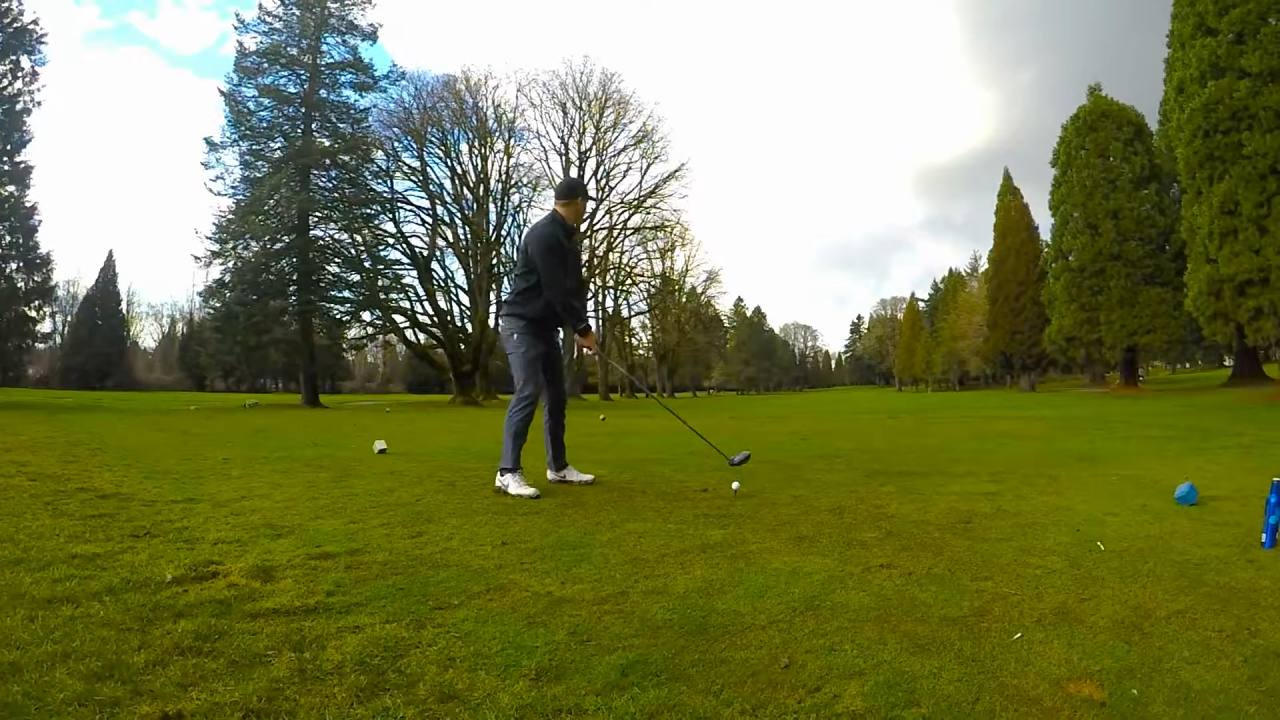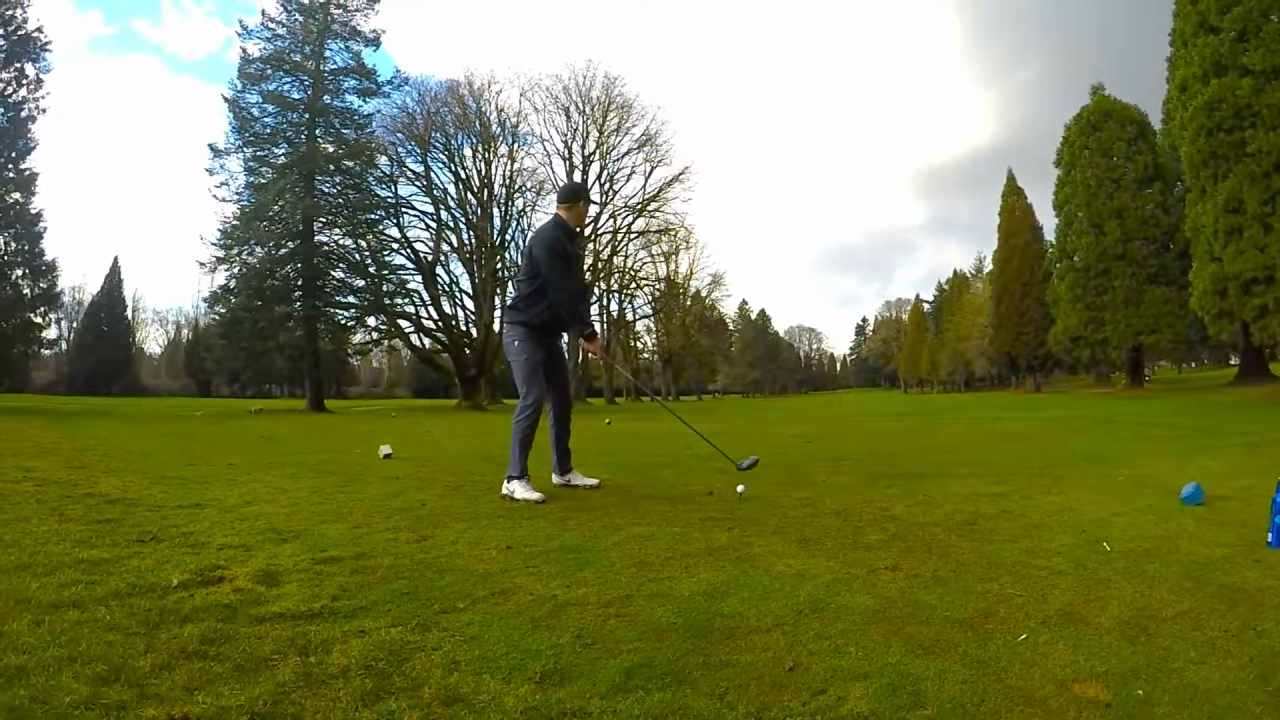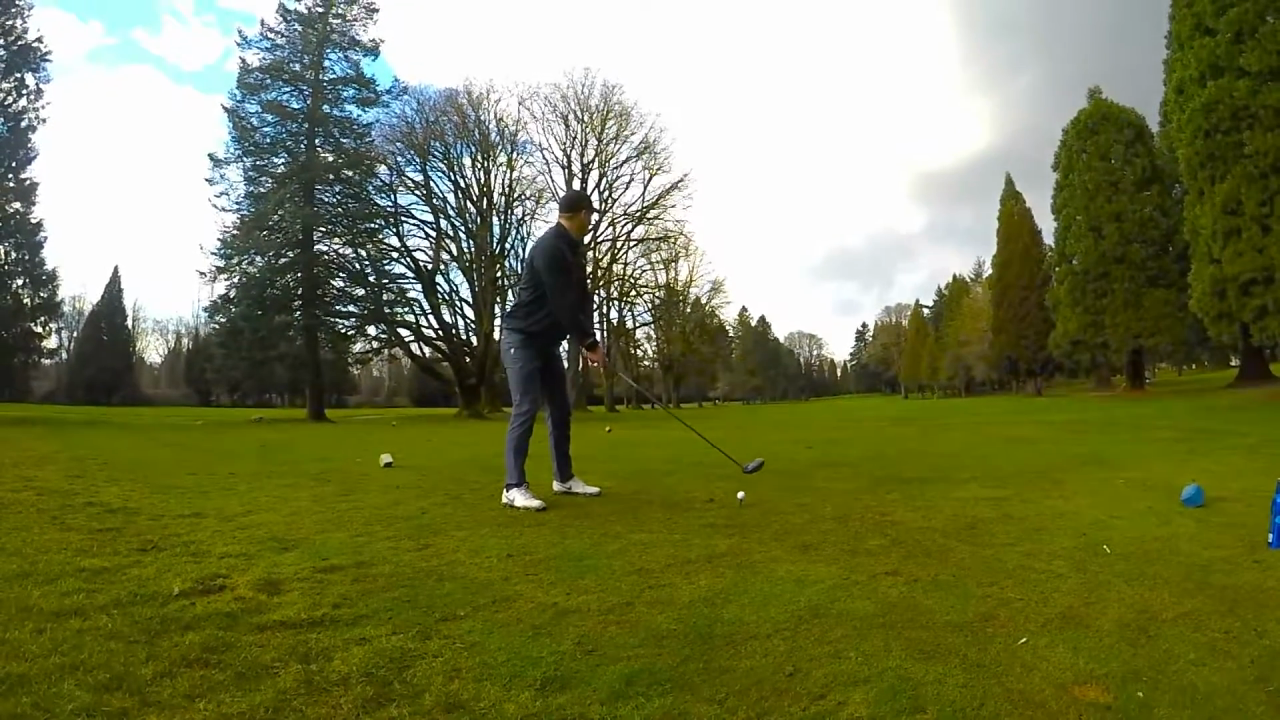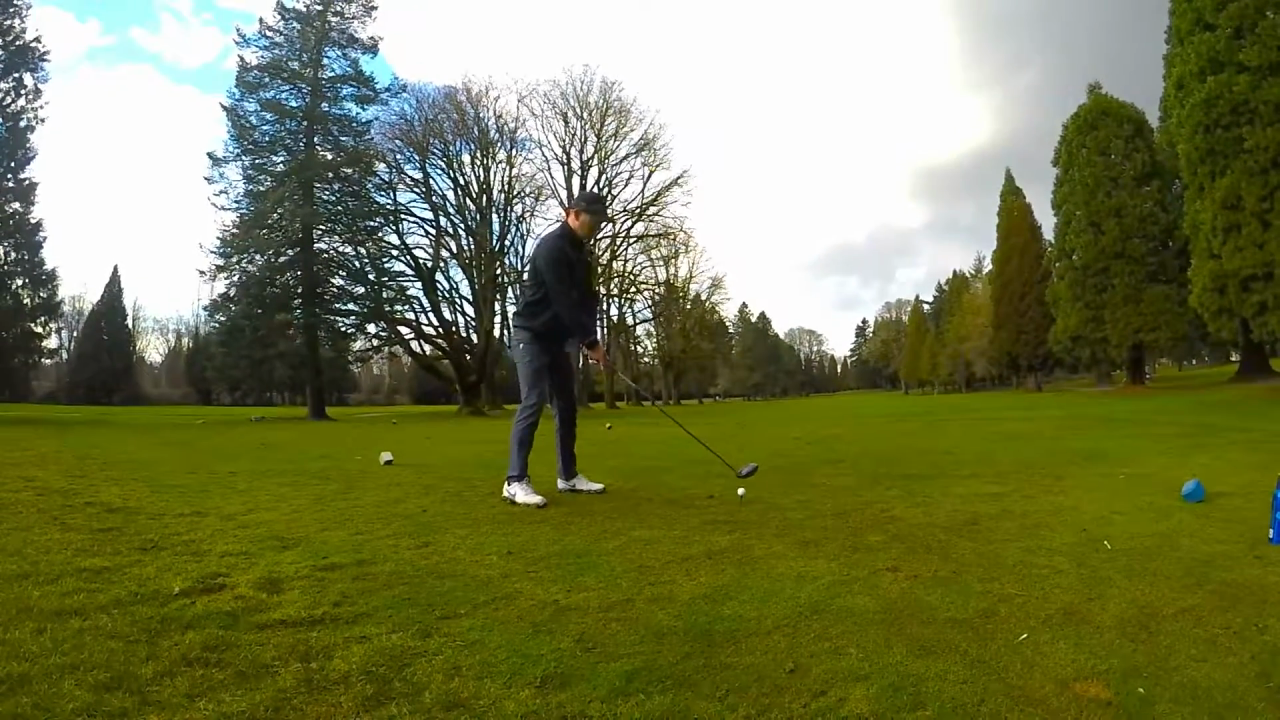
dt=0.7s
person 1, frame 1
left shoulder: (568, 238)
right shoulder: (544, 234)
left elbow: (575, 287)
right elbow: (556, 289)
left wrist: (581, 328)
right wrist: (582, 328)
left hip: (546, 327)
right hip: (521, 324)
left knee: (556, 397)
right knee: (528, 392)
left ankle: (558, 467)
right ankle: (508, 472)
person 1, frame 2
left shoulder: (569, 241)
right shoulder: (548, 239)
left elbow: (577, 291)
right elbow: (562, 294)
left wrist: (584, 332)
right wrist: (588, 333)
left hip: (548, 332)
right hip: (524, 330)
left knee: (562, 401)
right knee: (533, 399)
left ankle: (563, 471)
right ankle: (515, 479)
person 1, frame 3
left shoulder: (573, 250)
right shoulder: (549, 248)
left elbow: (581, 300)
right elbow: (563, 304)
left wrist: (587, 341)
right wrist: (590, 343)
left hip: (547, 340)
right hip: (521, 338)
left knee: (560, 409)
right knee: (526, 408)
left ankle: (564, 478)
right ankle: (514, 487)
person 1, frame 4
left shoulder: (581, 251)
right shoulder: (552, 248)
left elbow: (587, 299)
right elbow: (564, 302)
left wrist: (589, 339)
right wrist: (591, 341)
left hip: (558, 339)
right hip: (531, 336)
left knee: (567, 407)
right knee: (533, 402)
left ankle: (568, 476)
right ankle: (516, 480)
